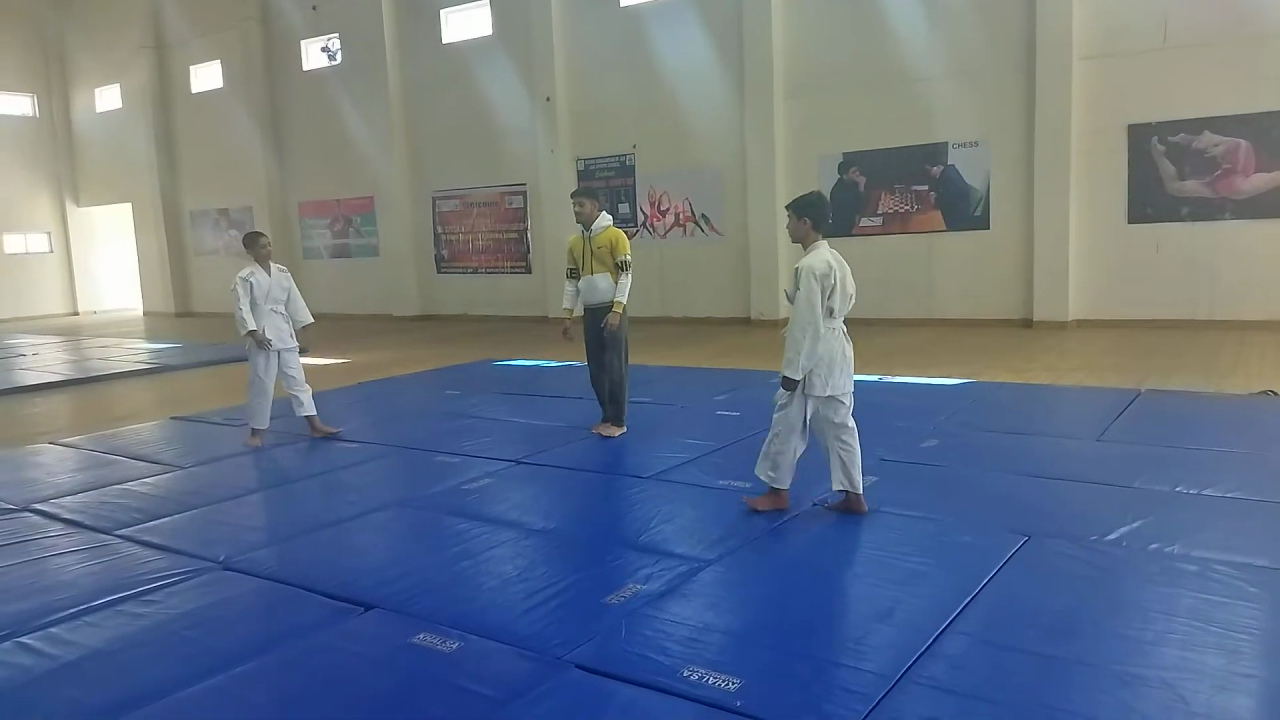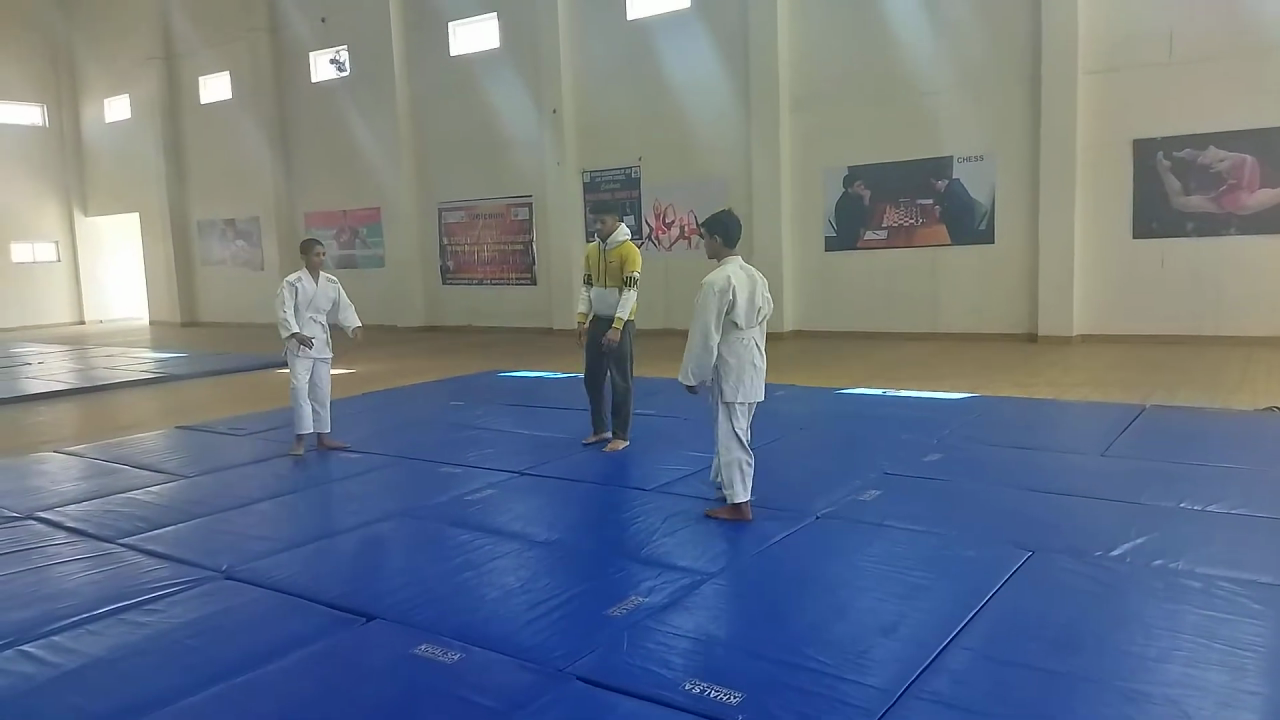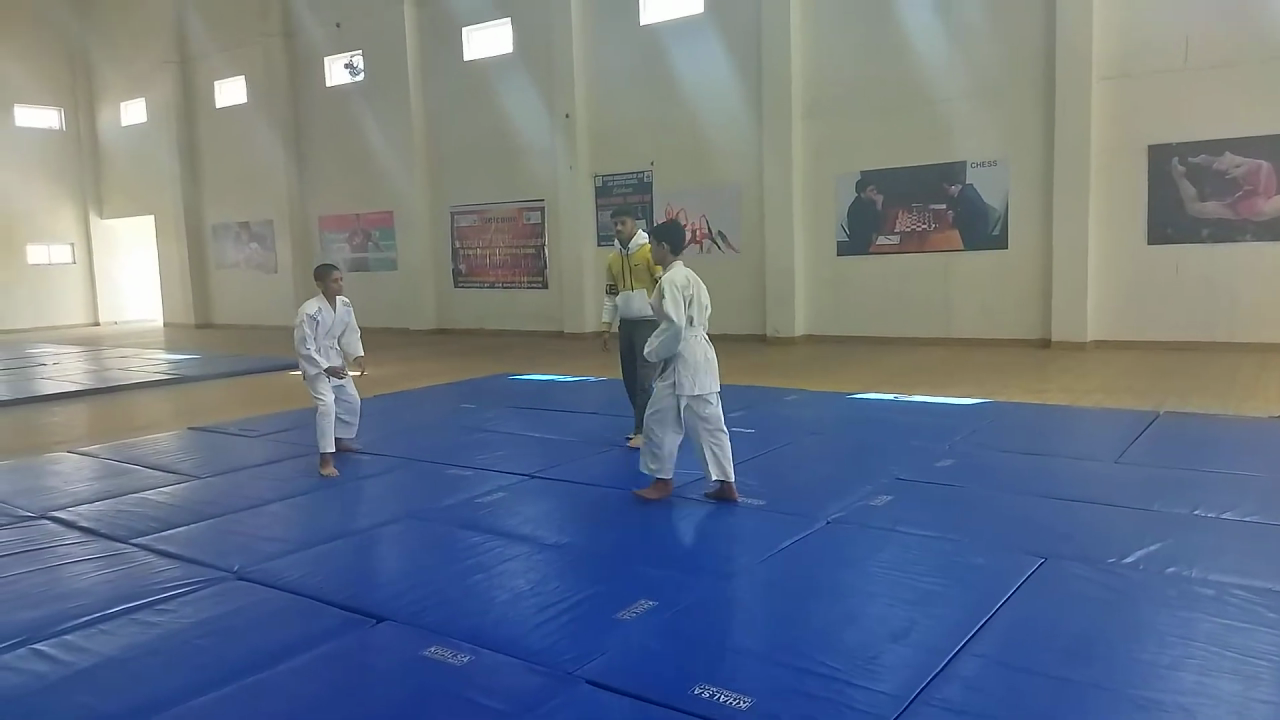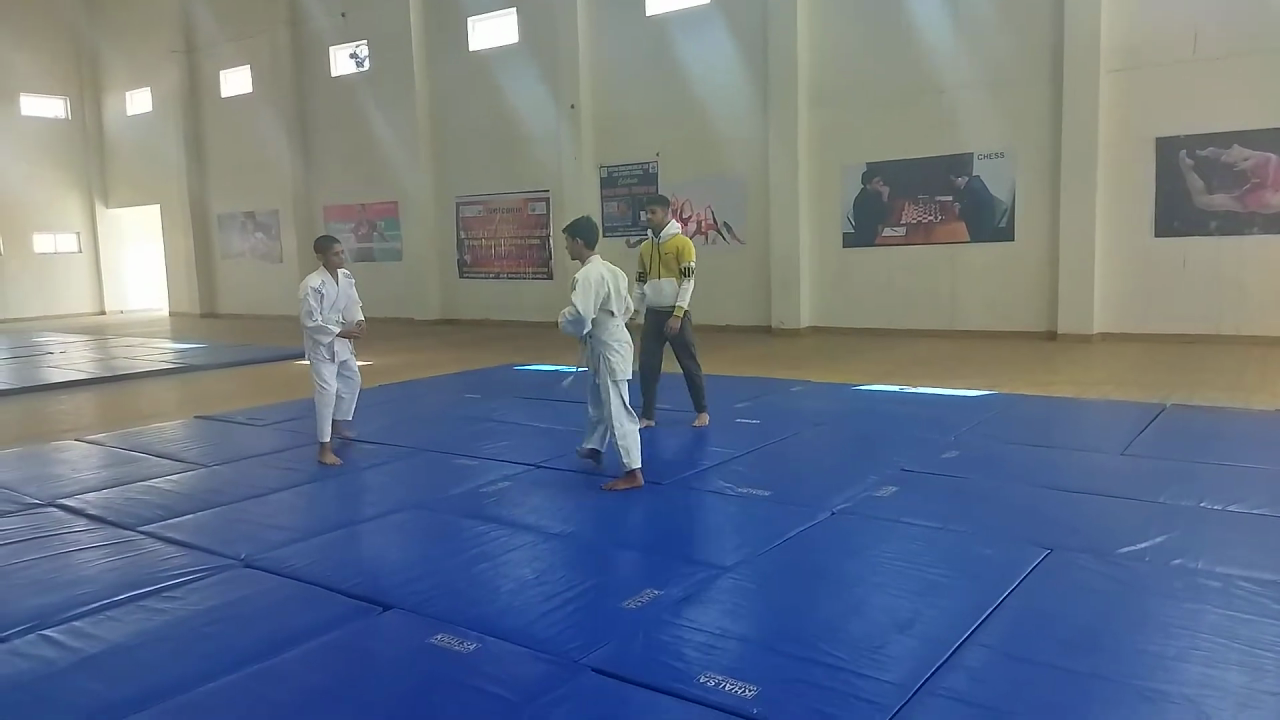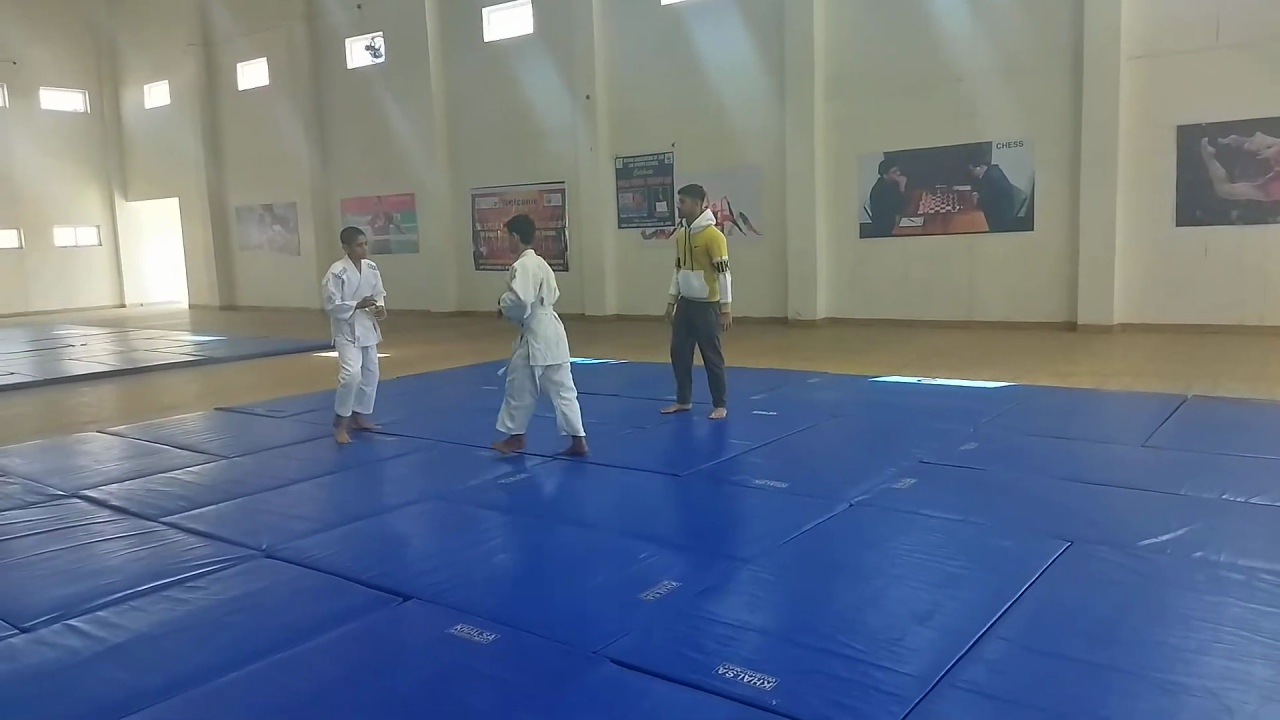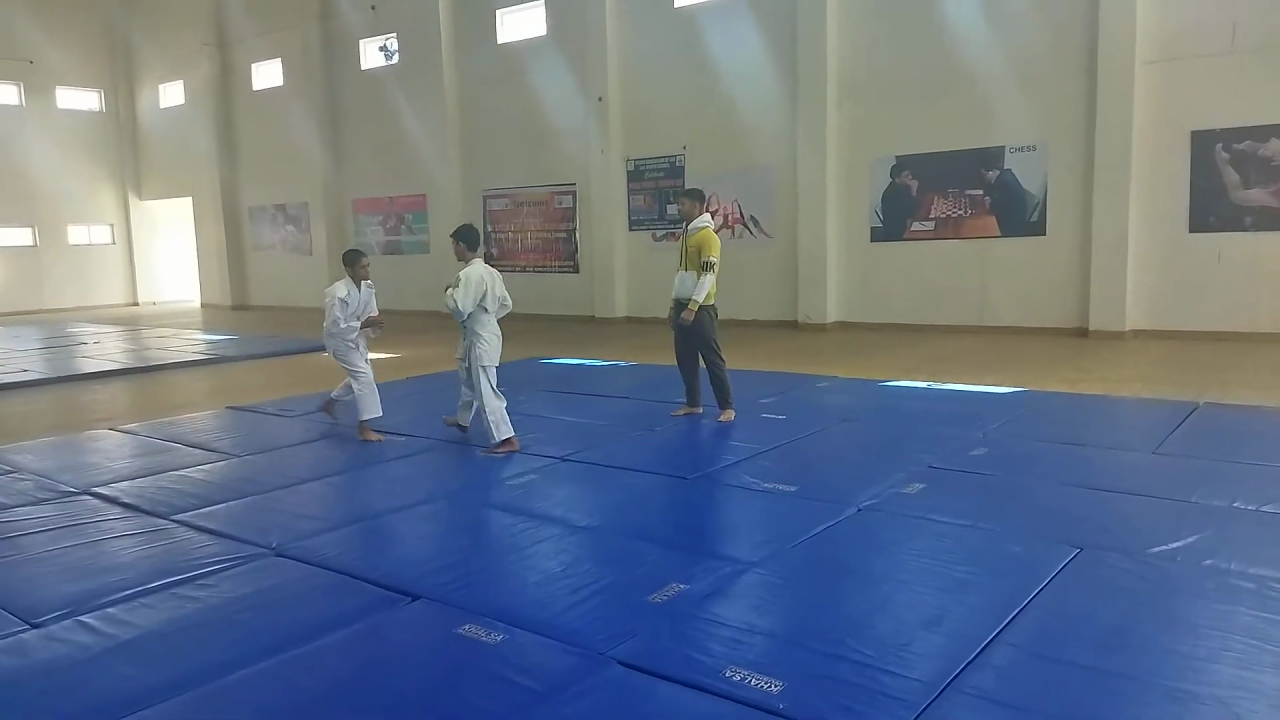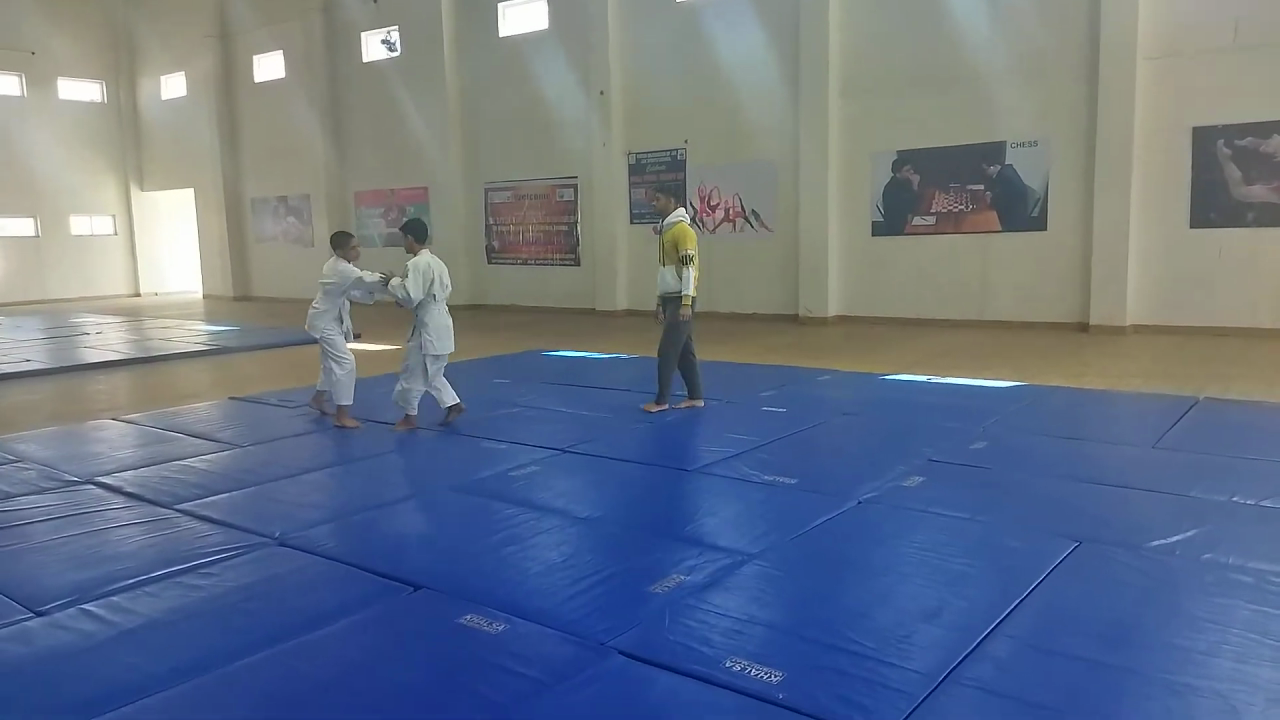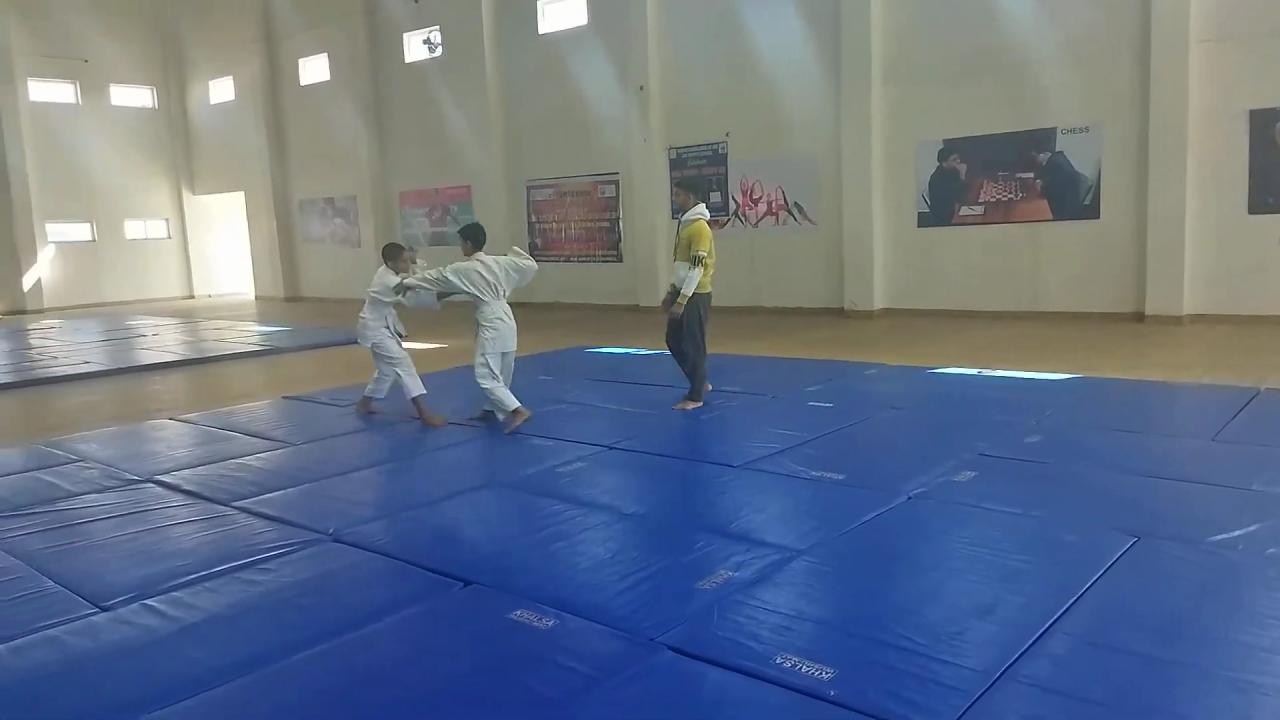
dt=0.5s
person 1, frame 1
left shoulder: (810, 266)
right shoulder: (835, 260)
left elbow: (806, 322)
left wrist: (792, 370)
left hip: (817, 356)
right hip: (837, 351)
left knee: (787, 424)
right knee: (839, 426)
left ankle: (777, 492)
right ankle: (853, 495)
person 1, frame 2
left shoulder: (716, 281)
right shoulder: (755, 276)
left elbow: (704, 334)
left wrist: (691, 375)
left hip: (730, 363)
right hip: (753, 359)
left knee: (731, 433)
right knee: (737, 428)
left ankle: (738, 503)
right ankle: (731, 481)
person 1, frame 3
left shoulder: (669, 280)
right shoulder: (690, 277)
left elbow: (673, 327)
left wrist: (653, 350)
left hip: (682, 361)
right hip: (701, 355)
left knee: (658, 420)
right knee: (709, 423)
left ankle: (662, 480)
right ankle: (726, 484)
person 1, frame 4
left shoulder: (586, 275)
right shoulder: (613, 270)
left elbow: (579, 317)
right elbow: (627, 309)
left wrist: (563, 320)
left hip: (606, 348)
right hip: (616, 341)
left knee: (617, 410)
right knee: (598, 402)
left ankle: (632, 472)
right ankle: (594, 447)
person 1, frame 5
left shoulder: (521, 266)
right shoulder: (541, 263)
left elbow: (520, 302)
left wrist: (503, 305)
right wrist: (509, 305)
left hip: (536, 335)
right hip: (551, 329)
left knee: (518, 386)
right knee: (562, 388)
left ankle: (515, 436)
right ankle: (578, 439)
person 1, frame 6
left shoulder: (468, 274)
right shoulder: (491, 272)
left elbow: (459, 309)
right elbow: (505, 305)
left wrist: (450, 293)
left hip: (479, 338)
right hip: (486, 333)
left knee: (487, 391)
right knee: (468, 381)
left ankle: (507, 439)
right ankle: (462, 420)
person 1, frame 7
left shoulder: (416, 265)
right shoulder: (436, 262)
left elbow: (408, 297)
left wrist: (396, 283)
left hip: (429, 326)
right hip: (441, 321)
left knee: (413, 371)
right knee: (433, 372)
left ankle: (410, 416)
right ankle: (453, 405)
person 1, frame 8
left shoulder: (463, 269)
right shoulder: (500, 262)
left elbow: (436, 277)
right elbow: (530, 266)
left wrist: (408, 282)
right wrist: (514, 252)
left hip: (491, 326)
right hip: (506, 322)
left knee: (487, 377)
right knee: (499, 373)
left ankle: (517, 410)
right ankle: (492, 409)
person 2, frame 1
left shoulder: (615, 235)
right shoulder: (575, 242)
left elbow: (625, 275)
right elbow: (571, 281)
left wrist: (616, 310)
right wrist: (568, 316)
left hip: (612, 311)
right hip: (591, 312)
left knee: (615, 368)
right knee: (596, 369)
left ankle: (618, 421)
right ankle: (607, 417)
person 2, frame 2
left shoulder: (629, 250)
right shoulder: (591, 250)
left elbow: (630, 292)
right elbow: (587, 287)
left wrist: (616, 327)
right wrist: (582, 319)
left hip: (620, 324)
right hip: (597, 322)
left knee: (620, 381)
right knee: (592, 378)
left ankle: (621, 435)
right ankle: (601, 429)
person 2, frame 3
left shoulder: (650, 253)
right shoulder: (614, 258)
right elbow: (610, 295)
right wrist: (605, 329)
left hip: (648, 323)
right hip: (626, 325)
left knee: (643, 378)
right knee: (630, 379)
left ankle: (641, 431)
right ankle: (639, 427)
person 2, frame 4
left shoulder: (682, 243)
right shoulder: (645, 247)
left elbow: (688, 281)
right elbow: (640, 282)
left wrist: (677, 315)
left hip: (675, 315)
right hip: (652, 314)
left knee: (689, 364)
right knee: (647, 367)
left ankle: (702, 411)
right ankle: (647, 416)
person 2, frame 5
left shoulder: (713, 235)
right shoulder: (681, 233)
left elbow: (724, 274)
left wrist: (725, 309)
right wrist: (672, 300)
left hip: (706, 305)
right hip: (685, 304)
left knee: (712, 357)
right knee: (679, 353)
left ankle: (720, 405)
right ankle: (683, 400)
person 2, frame 6
left shoulder: (708, 237)
right shoulder: (685, 236)
left elbow: (707, 275)
left wrist: (692, 308)
right wrist: (674, 305)
left hip: (700, 308)
right hip: (683, 306)
left knee: (712, 358)
right knee: (685, 358)
left ankle: (727, 407)
right ankle: (693, 404)
person 2, frame 7
left shoulder: (683, 230)
right shoulder: (664, 230)
left elbow: (689, 268)
left wrist: (686, 302)
right wrist: (659, 301)
left hip: (681, 300)
right hip: (668, 299)
left knee: (667, 351)
right knee: (684, 350)
left ankle: (661, 400)
right ankle: (695, 396)
person 2, frame 8
left shoulder: (700, 227)
right shoulder: (684, 224)
left elbow: (697, 268)
left wrist: (682, 301)
right wrist: (671, 292)
left hip: (695, 296)
right hip: (681, 293)
left knee: (694, 346)
right knee: (673, 341)
left ankle: (696, 396)
right ankle: (700, 381)
person 3, frame 1
left shoulder: (282, 272)
right shoulder: (245, 278)
left elbow: (294, 301)
right elbow: (242, 309)
left wrist: (303, 327)
right wrist: (254, 333)
left hip: (285, 334)
right hip: (264, 336)
left knee: (296, 380)
right knee: (261, 384)
left ankle: (314, 424)
right ankle: (256, 431)
person 3, frame 2
left shoulder: (331, 282)
right shoulder: (292, 282)
left elbow: (344, 308)
right elbow: (284, 313)
left wrist: (355, 326)
right wrist: (296, 335)
left hip: (321, 342)
right hip: (300, 343)
left knee: (321, 392)
right knee: (300, 388)
left ankle: (322, 437)
right ankle: (301, 438)
person 3, frame 3
left shoulder: (345, 305)
right shoulder: (309, 311)
left elbow: (351, 334)
right elbow: (303, 347)
left wrist: (357, 356)
right wrist: (326, 368)
left hip: (336, 360)
right hip: (316, 365)
left knee: (351, 402)
right knee: (327, 405)
left ankle: (338, 440)
right ankle: (326, 460)
person 3, frame 4
left shoulder: (346, 277)
right shoulder: (312, 285)
left elbow: (352, 304)
right elbow: (310, 321)
left wrist: (358, 321)
right wrist: (339, 333)
left hip: (340, 340)
right hip: (321, 344)
left knee: (350, 381)
right knee: (327, 390)
left ankle: (337, 425)
right ankle: (324, 448)
person 3, frame 5
left shoulder: (371, 268)
right shoulder: (336, 273)
left elbow: (380, 293)
right elbow: (330, 305)
left wrist: (379, 307)
right wrist: (357, 305)
left hip: (368, 328)
right hip: (346, 330)
left knee: (370, 374)
right knee: (351, 374)
left ankle: (359, 417)
right ankle: (340, 424)
person 3, frame 6
left shoulder: (368, 286)
right shoulder: (339, 294)
left elbow: (369, 312)
right elbow: (335, 327)
left wrist: (375, 324)
right wrist: (363, 324)
left hip: (354, 337)
right hip: (339, 340)
left knee: (361, 376)
right knee: (363, 376)
left ankle: (331, 402)
right ankle: (364, 428)
person 3, frame 7
left shoulder: (345, 265)
right shoulder: (340, 270)
left elbow: (356, 292)
right elbow: (365, 281)
left wrist: (372, 292)
right wrist: (388, 280)
left hip: (332, 320)
right hip: (325, 322)
left knee: (331, 362)
right knee: (344, 363)
left ankle: (319, 398)
right ankle: (342, 415)
person 3, frame 8
left shoulder: (387, 273)
right shoulder: (389, 282)
right elbow: (414, 296)
left hip: (381, 326)
right hip: (374, 329)
left knee: (387, 368)
right knee: (402, 364)
left ankle: (365, 402)
right ankle: (424, 413)
